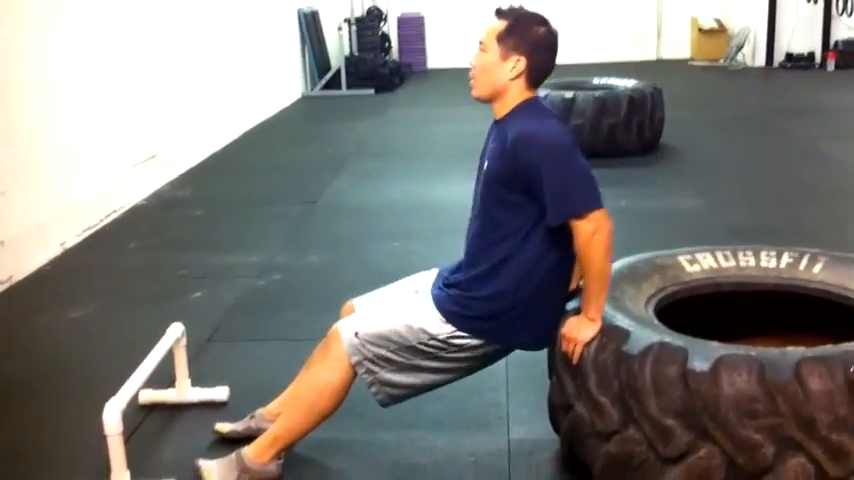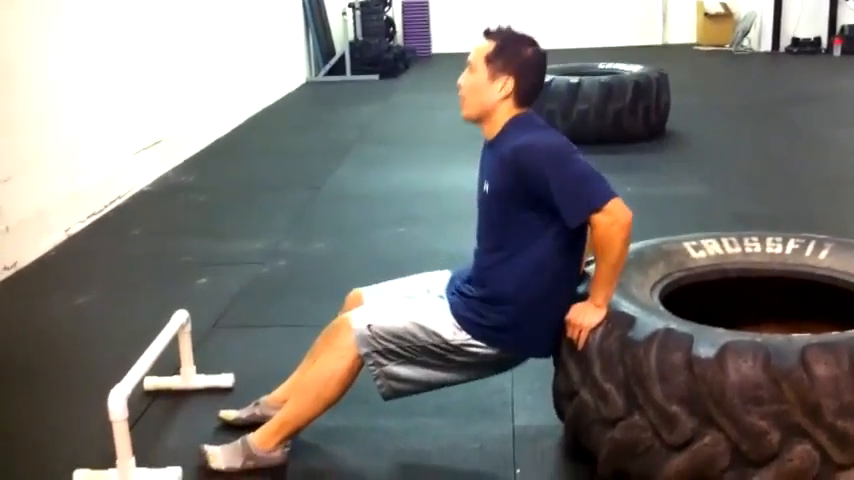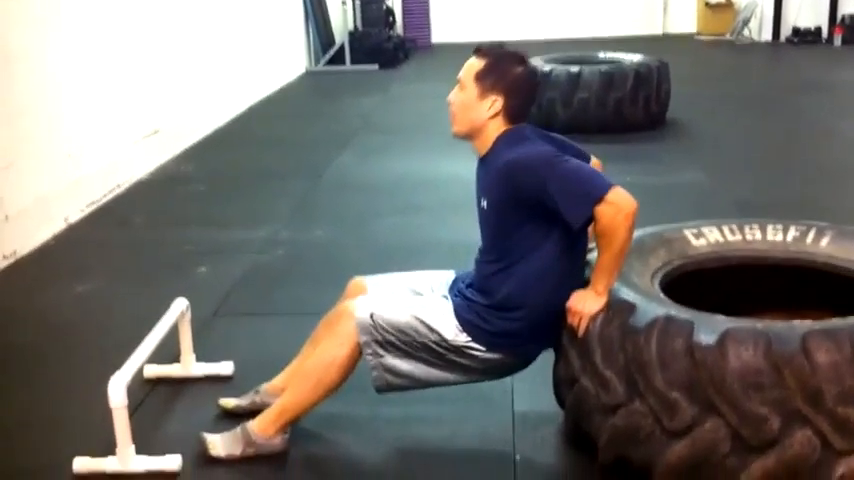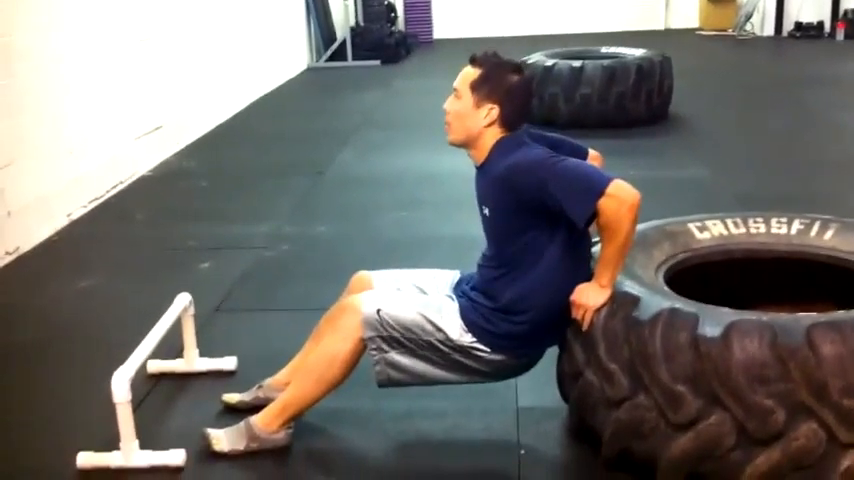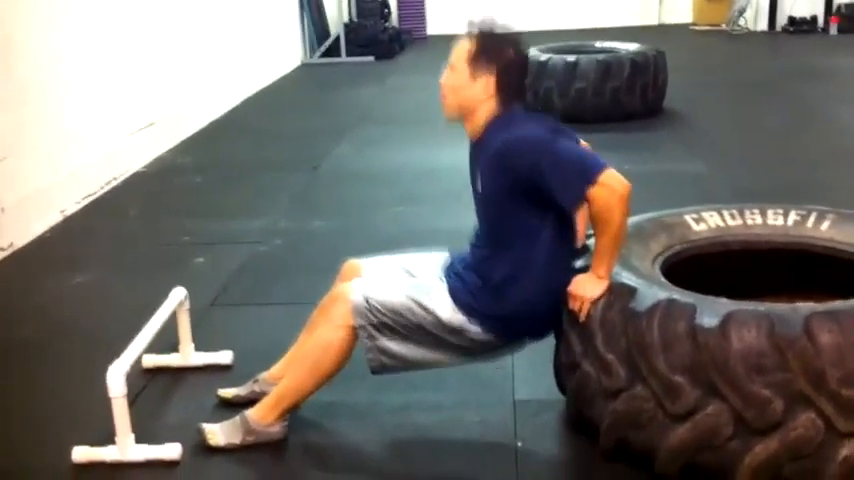
dt=0.2s
person 1, frame 1
left shoulder: (537, 138)
right shoulder: (514, 124)
left elbow: (591, 224)
right elbow: (561, 220)
left wrist: (590, 317)
right wrist: (561, 278)
left hip: (481, 314)
right hip: (467, 286)
left knee: (347, 341)
right knee: (353, 314)
right ankle: (272, 417)
person 1, frame 2
left shoulder: (532, 149)
right shoulder: (510, 138)
left elbow: (613, 217)
right elbow: (573, 189)
left wrist: (596, 303)
right wrist: (562, 273)
left hip: (492, 322)
right hip: (477, 292)
left knee: (354, 331)
right knee: (358, 302)
left ankle: (264, 444)
right ankle: (278, 403)
person 1, frame 3
left shoulder: (523, 162)
right shoulder: (511, 148)
left elbow: (619, 207)
right elbow: (589, 166)
left wrist: (596, 291)
right wrist: (560, 263)
left hip: (494, 327)
right hip: (479, 294)
left knee: (353, 318)
right knee: (359, 290)
left ankle: (264, 432)
right ankle: (276, 392)
person 1, frame 4
left shoulder: (521, 168)
right shoulder: (512, 151)
left elbow: (624, 200)
right elbow: (592, 160)
left wrist: (601, 284)
right wrist: (569, 256)
left hip: (498, 330)
right hip: (482, 294)
left knee: (358, 312)
right knee: (362, 285)
left ankle: (267, 425)
right ankle: (279, 387)
person 1, frame 5
left shoulder: (516, 145)
right shoulder: (504, 130)
left elbow: (613, 189)
right elbow: (578, 155)
left wrist: (598, 275)
right wrist: (567, 242)
left hip: (489, 308)
right hip: (476, 275)
left knee: (348, 301)
right knee: (353, 273)
left ankle: (263, 418)
right ankle: (275, 381)
